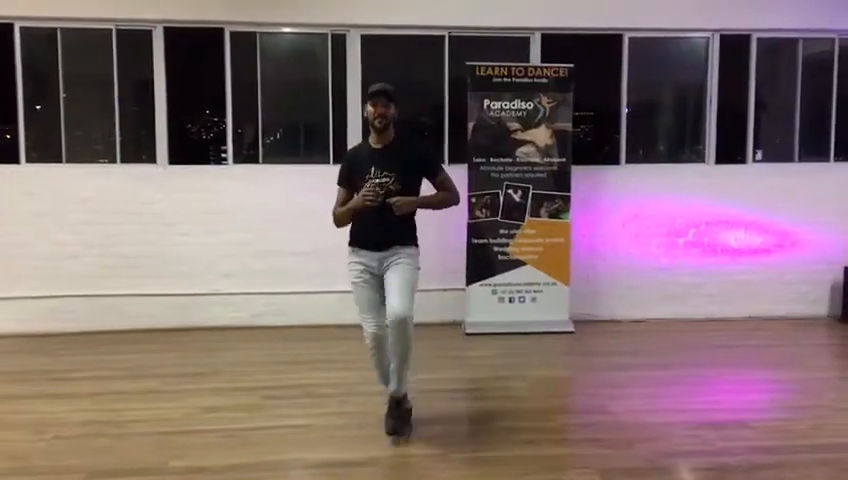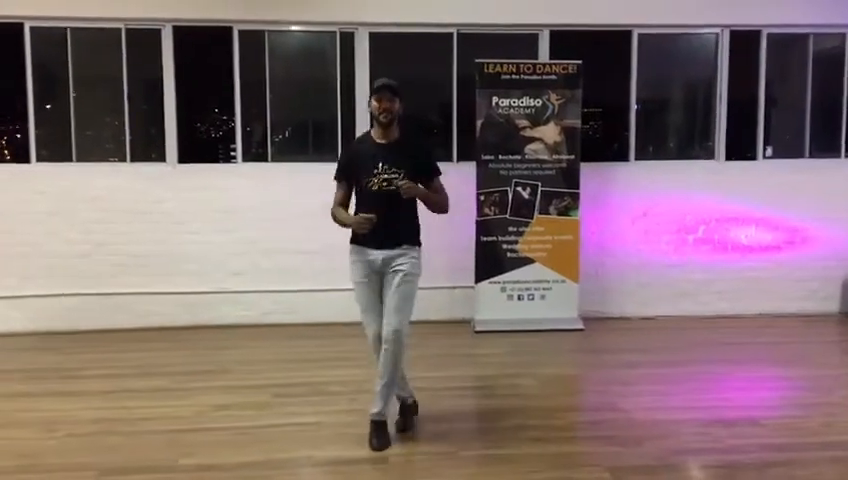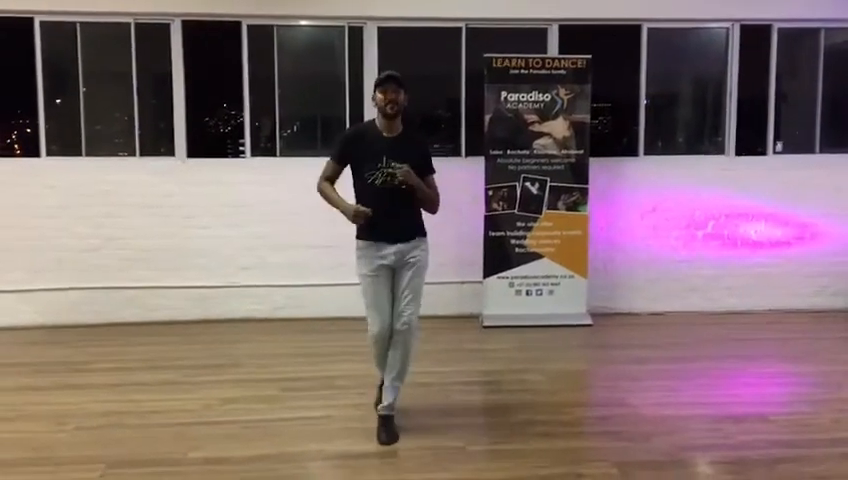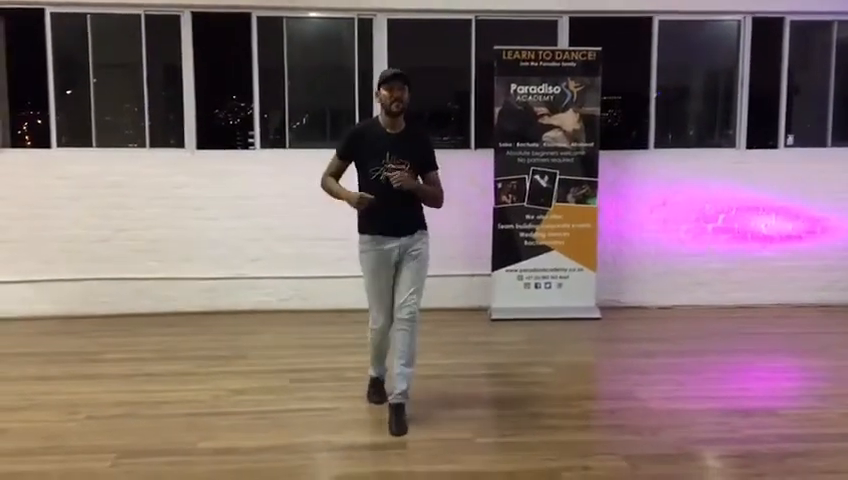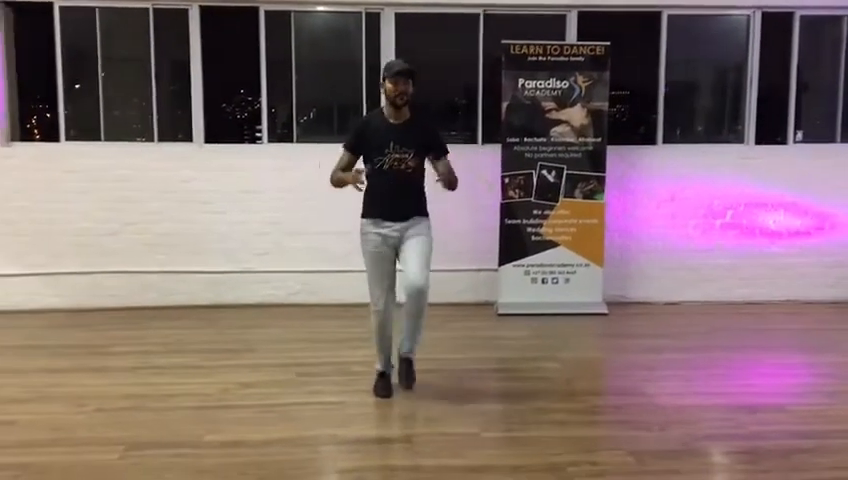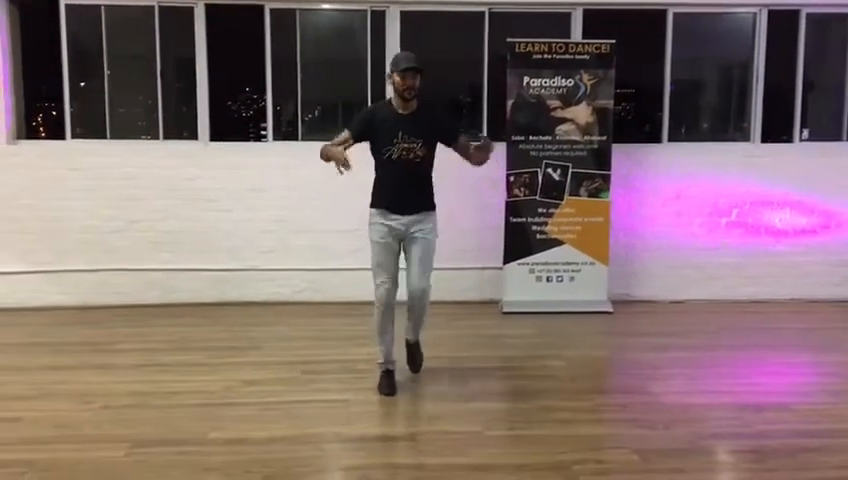
dt=0.2s
person 1, frame 1
left shoulder: (414, 153)
right shoulder: (353, 157)
left elbow: (453, 195)
right elbow: (338, 217)
left wrist: (416, 202)
right wrist: (356, 203)
left hip: (401, 251)
right hip: (361, 256)
left knee: (398, 316)
right knee: (373, 332)
left ankle: (397, 395)
right ankle: (400, 399)
person 1, frame 2
left shoulder: (418, 150)
right shoulder: (354, 151)
left elbow: (443, 206)
right elbow: (336, 208)
left wrist: (420, 191)
right wrist: (352, 221)
left hip: (405, 253)
right hip: (364, 253)
left knee: (395, 332)
right knee: (376, 334)
left ankle: (379, 415)
right ankle: (406, 400)
person 1, frame 3
left shoulder: (417, 145)
right shoulder: (356, 137)
left elbow: (434, 204)
right elbow: (323, 182)
left wrist: (415, 182)
right wrist: (345, 207)
left hip: (413, 247)
right hip: (371, 246)
left knee: (405, 325)
right knee: (379, 326)
left ankle: (387, 409)
right ankle: (384, 377)
person 1, frame 4
left shoulder: (420, 141)
right shoulder: (360, 134)
left elbow: (438, 199)
right elbow: (327, 179)
left wrist: (414, 184)
right wrist: (347, 195)
left hip: (414, 239)
right hip: (374, 240)
left knee: (408, 315)
right knee: (380, 318)
left ankle: (399, 400)
right ankle: (376, 375)
person 1, frame 5
left shoulder: (425, 129)
right shoulder: (366, 126)
left elbow: (451, 182)
right elbow: (336, 176)
left wrist: (447, 176)
right wrist: (347, 176)
left hip: (415, 223)
right hip: (375, 225)
left knee: (417, 285)
right knee: (380, 302)
left ankle: (407, 354)
right ankle: (383, 369)
person 1, frame 6
left shoulder: (433, 118)
right shoulder: (374, 116)
left elbow: (471, 155)
right elbow: (328, 150)
left wrist: (482, 149)
right wrist: (332, 152)
left hip: (423, 216)
right hip: (383, 216)
left knee: (419, 290)
right knee: (384, 292)
left ankle: (413, 339)
right ankle: (386, 366)
